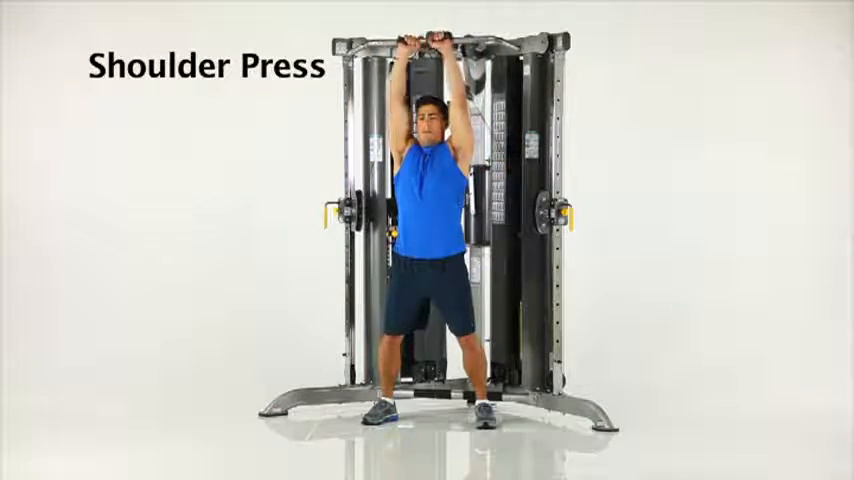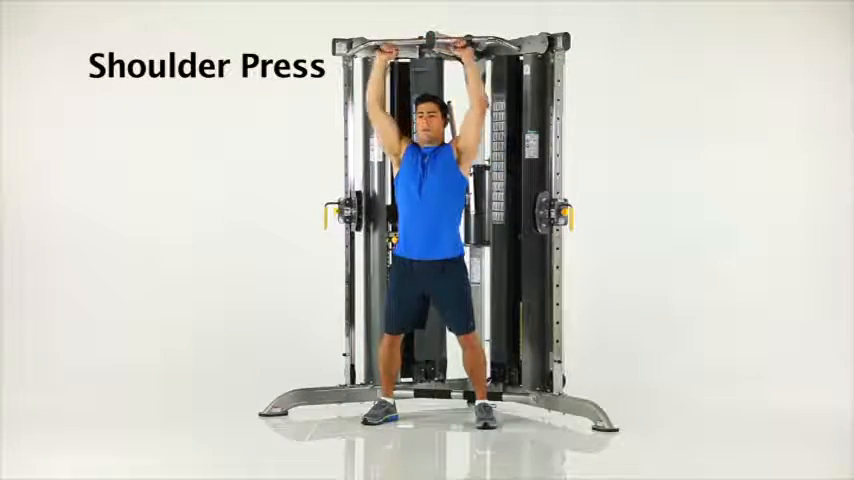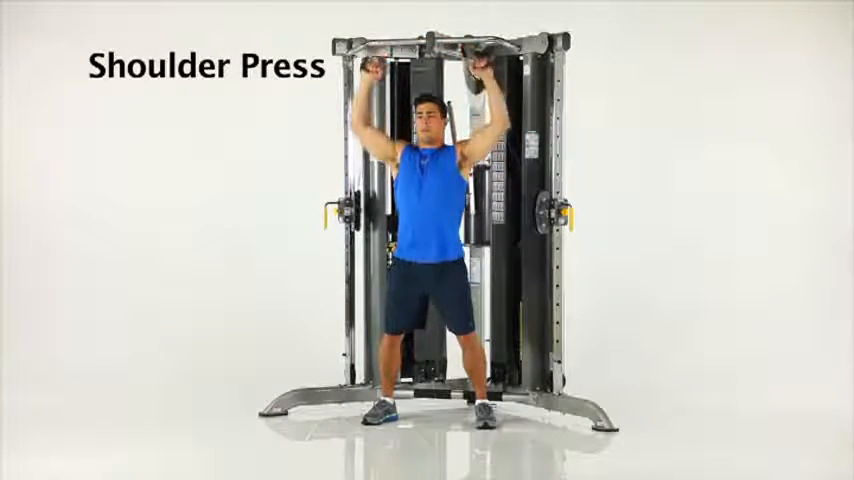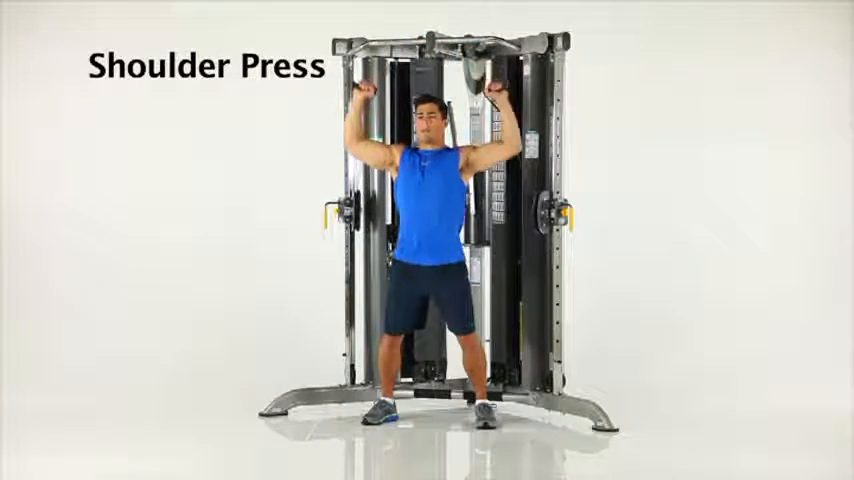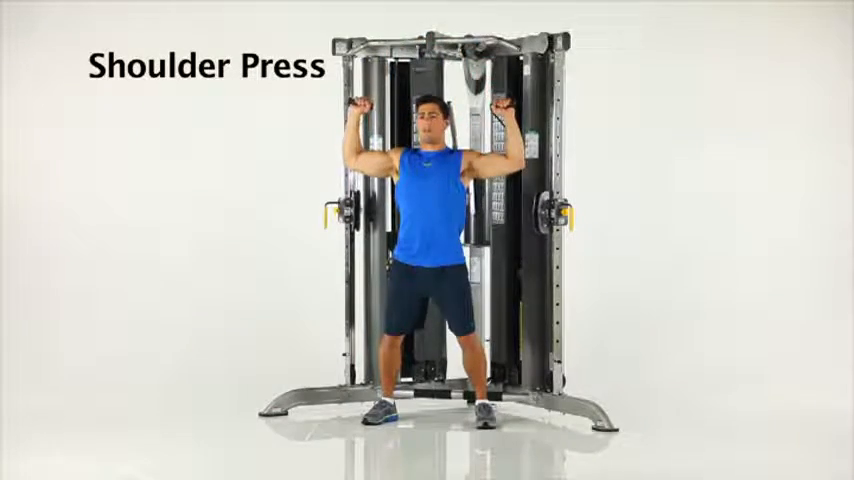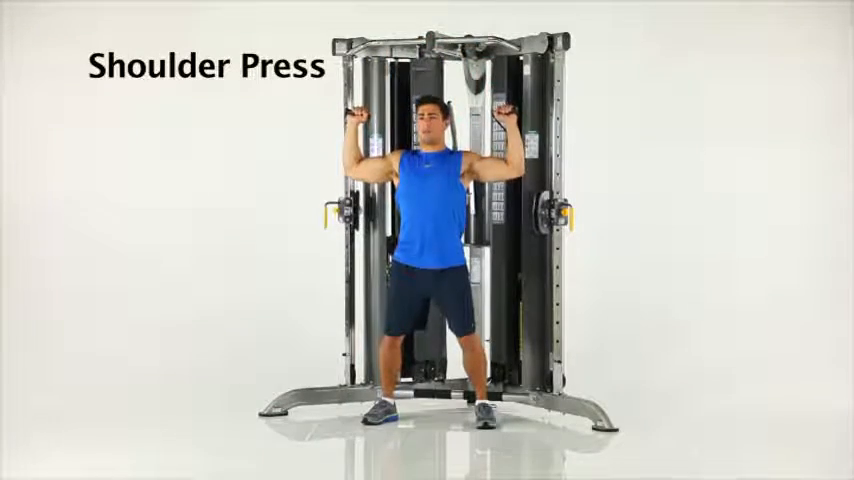
dt=0.3s
person 1, frame 1
left shoulder: (456, 153)
right shoulder: (403, 152)
left elbow: (460, 102)
right elbow: (395, 102)
left wrist: (448, 53)
right wrist: (403, 54)
left hip: (448, 263)
right hip: (406, 262)
left knee: (467, 337)
right knee: (391, 336)
left ankle: (482, 403)
right ankle: (386, 402)
person 1, frame 2
left shoulder: (458, 153)
right shoulder: (402, 153)
left elbow: (479, 107)
right elbow: (375, 109)
left wrist: (468, 60)
right wrist: (380, 62)
left hip: (448, 264)
right hip: (406, 263)
left knee: (468, 336)
right knee: (391, 335)
left ankle: (482, 403)
right ankle: (386, 402)
person 1, frame 3
left shoulder: (460, 155)
right shoulder: (399, 155)
left elbow: (500, 124)
right elbow: (359, 126)
left wrist: (489, 81)
right wrist: (367, 80)
left hip: (448, 264)
right hip: (406, 264)
left knee: (467, 336)
right knee: (391, 335)
left ankle: (482, 402)
right ankle: (386, 401)
person 1, frame 4
left shoulder: (462, 159)
right shoulder: (398, 157)
left elbow: (511, 145)
right elbow: (353, 143)
left wrist: (502, 101)
right wrist: (358, 99)
left hip: (449, 266)
right hip: (406, 265)
left knee: (467, 337)
right knee: (391, 336)
left ankle: (482, 402)
right ankle: (386, 401)
person 1, frame 5
left shoulder: (464, 161)
right shoulder: (398, 159)
left elbow: (515, 162)
right elbow: (352, 159)
left wrist: (509, 119)
right wrist: (354, 116)
left hip: (450, 266)
right hip: (406, 265)
left knee: (467, 337)
right knee: (391, 336)
left ankle: (482, 402)
right ankle: (386, 402)
person 1, frame 6
left shoulder: (464, 162)
right shoulder: (398, 162)
left elbow: (515, 169)
right elbow: (352, 168)
left wrist: (511, 126)
right wrist: (352, 125)
left hip: (450, 268)
right hip: (407, 266)
left knee: (468, 338)
right knee: (391, 337)
left ankle: (482, 402)
right ankle: (387, 401)
